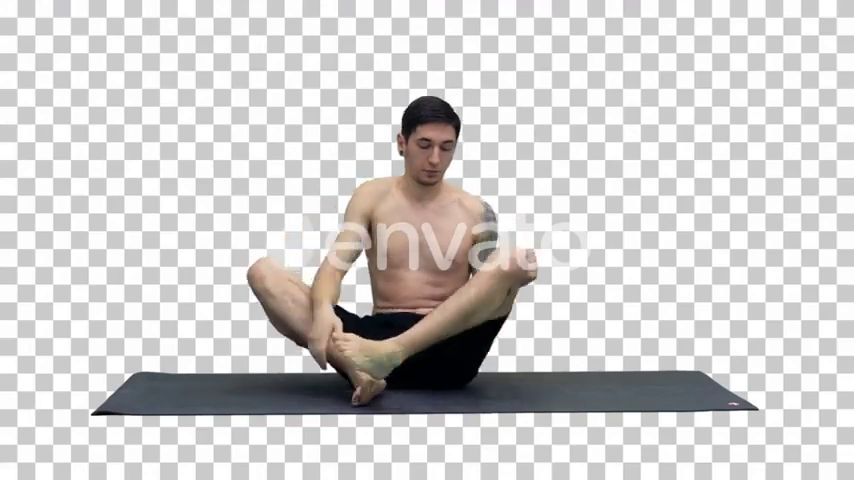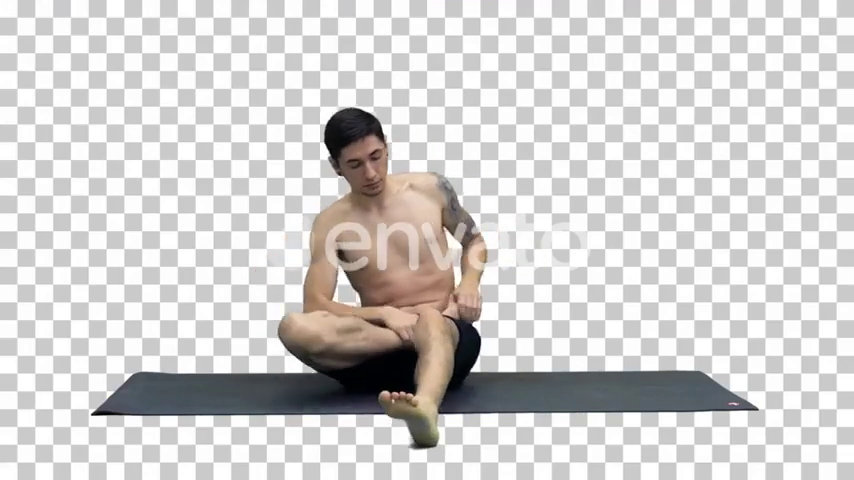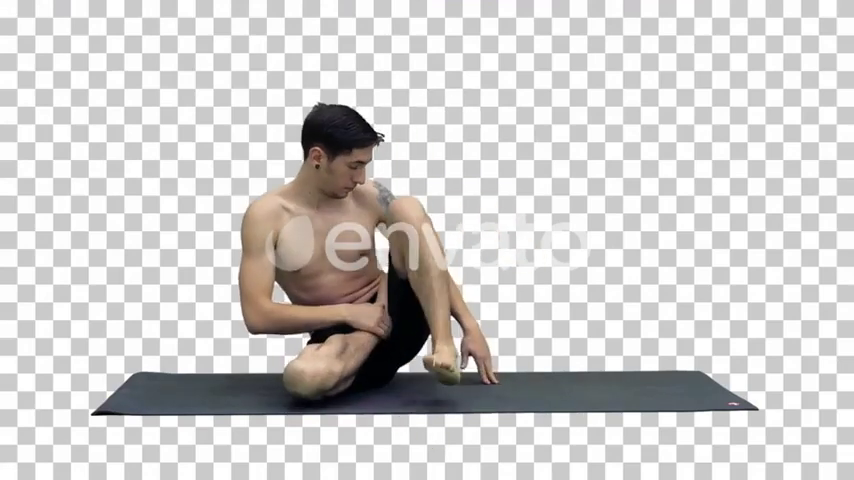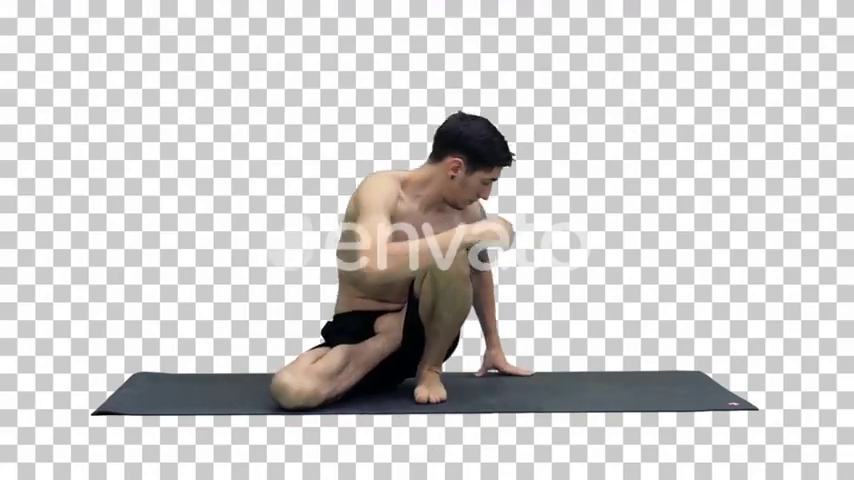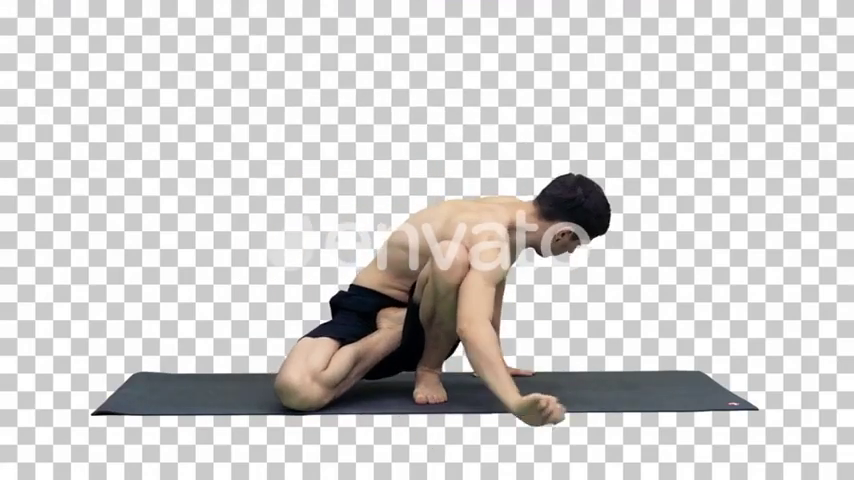
dt=1s
person 1, frame 1
left shoulder: (475, 211)
right shoulder: (373, 195)
left elbow: (491, 295)
right elbow: (333, 266)
left wrist: (515, 275)
right wrist: (321, 311)
left hip: (451, 349)
right hip: (383, 334)
left knee: (512, 259)
right knee: (262, 272)
left ankle: (386, 352)
right ankle: (358, 367)
person 1, frame 2
left shoulder: (430, 187)
right shoulder: (330, 222)
left elbow: (474, 240)
right elbow: (315, 310)
left wrist: (470, 285)
right wrist: (387, 314)
left hip: (444, 331)
right hip: (382, 337)
left knee: (432, 323)
right knee: (294, 329)
left ankle: (425, 409)
right ankle: (421, 338)
person 1, frame 3
left shoulder: (370, 196)
right shoulder: (266, 215)
left elbow: (431, 259)
right elbow: (256, 316)
left wrist: (470, 328)
right wrist: (347, 313)
left hip: (401, 318)
right hip: (339, 335)
left knee: (407, 208)
right knee: (301, 378)
left ankle: (444, 345)
right ankle: (376, 335)
person 1, frame 4
left shoulder: (466, 212)
right shoulder: (382, 190)
left elbow: (480, 271)
right elbow: (374, 267)
left wrist: (495, 349)
right wrist: (465, 234)
left hip: (423, 332)
right hip: (359, 331)
left knee: (452, 256)
right knee: (290, 389)
left ankle: (429, 368)
person 1, frame 5
left shoulder: (510, 211)
right shoulder: (492, 237)
left elbow: (490, 284)
right elbow: (473, 326)
left wrist: (494, 355)
right wrist: (515, 402)
left hip: (421, 318)
right hip: (368, 311)
left ankle: (429, 370)
